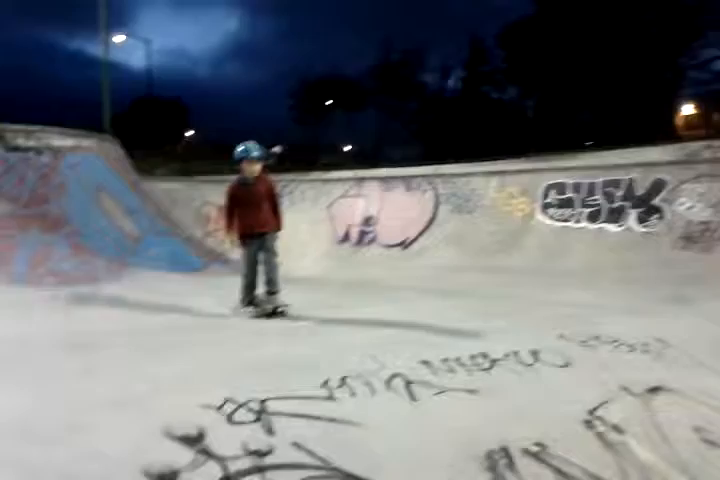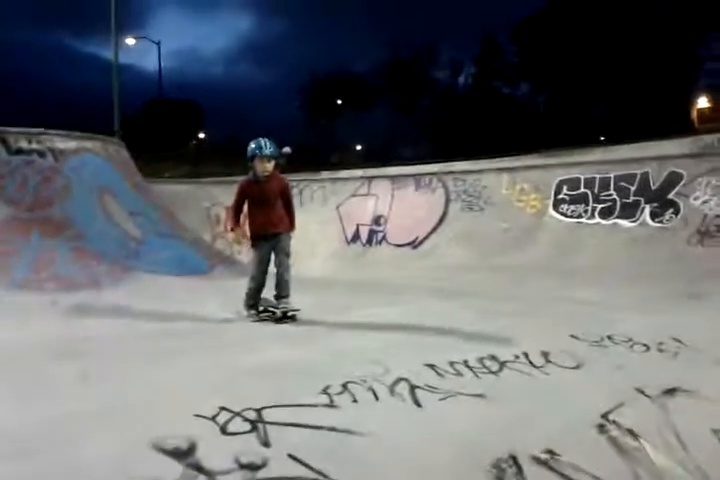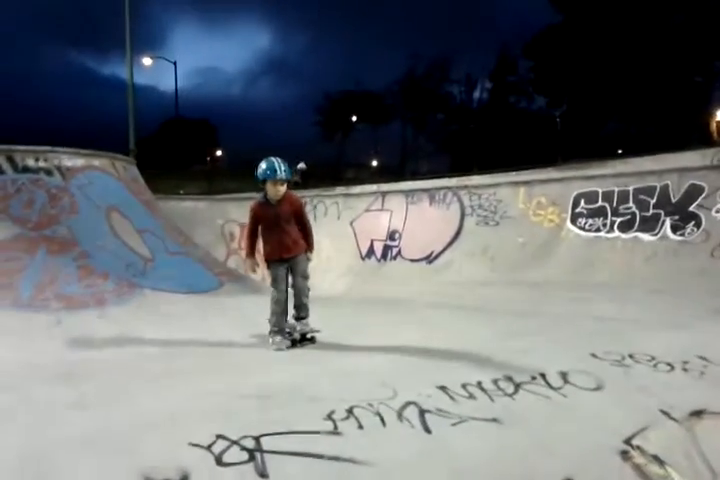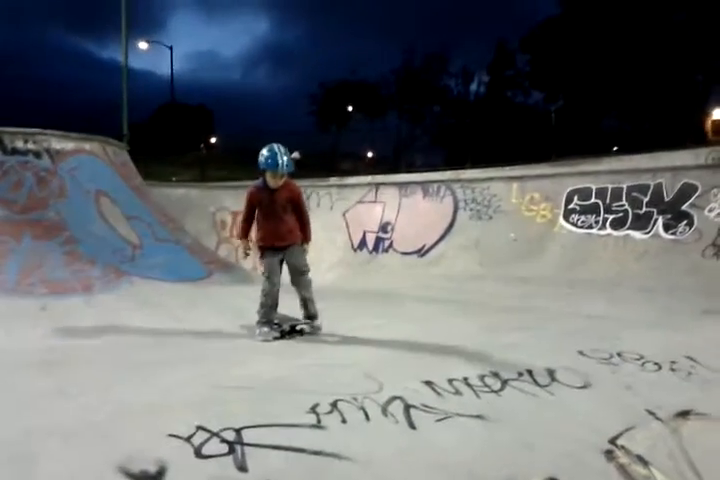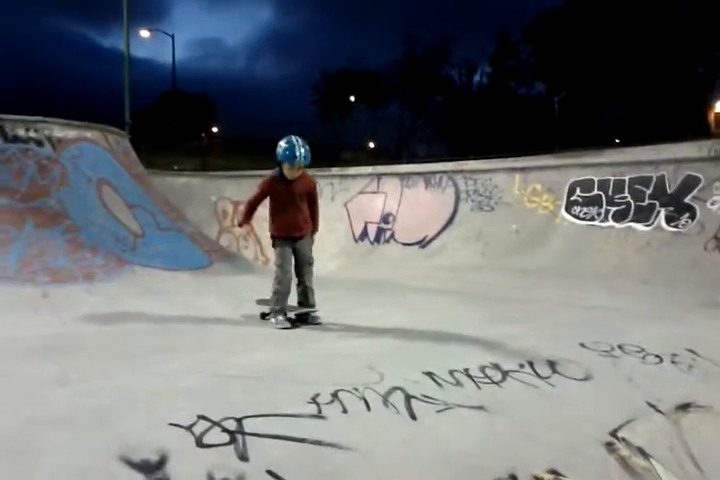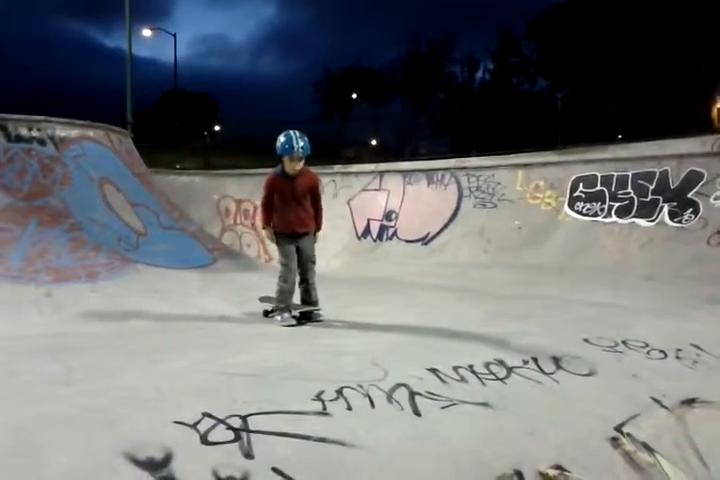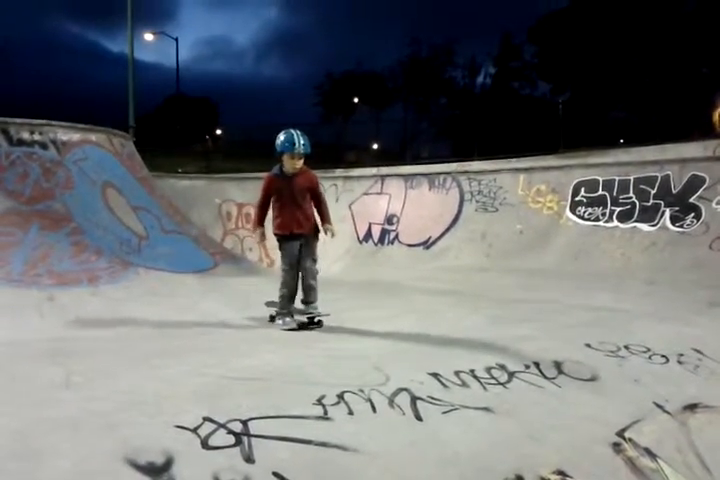
dt=0.5s
person 1, frame 1
left shoulder: (267, 183)
right shoulder: (236, 187)
left elbow: (275, 205)
right elbow: (230, 209)
left wrist: (277, 227)
right wrist: (230, 230)
left hip: (267, 231)
right hip: (247, 233)
left knee: (270, 263)
right knee: (249, 268)
left ankle: (272, 295)
right ankle: (247, 301)
person 1, frame 2
left shoulder: (281, 182)
right shoulder: (246, 185)
left elbow: (289, 205)
right elbow: (237, 207)
left wrist: (291, 227)
right wrist: (236, 227)
left hip: (281, 231)
right hip: (260, 234)
left knee: (283, 266)
right knee: (258, 271)
left ankle: (283, 299)
right ankle: (251, 304)
person 1, frame 3
left shoulder: (294, 201)
right shoulder: (258, 208)
left elbow: (305, 225)
right elbow: (252, 232)
left wrist: (309, 248)
right wrist: (250, 256)
left hip: (297, 252)
right hip: (274, 257)
left knee: (301, 287)
right knee: (279, 293)
left ankle: (302, 319)
right ankle: (277, 332)
person 1, frame 4
left shoulder: (293, 190)
right shoulder: (255, 192)
left elbow: (302, 215)
right elbow: (247, 216)
left wrist: (306, 240)
right wrist: (244, 239)
left hip: (293, 242)
right hip: (268, 245)
left knee: (301, 279)
right knee: (270, 284)
left ankle: (311, 316)
right ankle: (265, 323)
person 1, frame 5
left shoulder: (309, 182)
right shoulder: (270, 182)
left elbow: (313, 206)
right elbow: (253, 202)
left wrist: (313, 230)
right wrist: (244, 222)
left hip: (303, 234)
right hip: (281, 235)
left knee: (305, 271)
right knee: (283, 272)
left ankle: (307, 309)
right ankle: (277, 312)
person 1, frame 6
left shoulder: (311, 178)
right shoulder: (273, 179)
left elbow: (317, 204)
right elbow: (266, 204)
left wrist: (317, 228)
right wrist: (267, 226)
left hip: (306, 232)
right hip: (284, 233)
left knee: (308, 270)
right knee: (288, 270)
left ankle: (309, 307)
right ankle: (282, 310)
person 1, frame 7
left shoulder: (310, 177)
right shoulder: (272, 179)
left elbow: (319, 200)
right elbow: (263, 203)
left wrist: (326, 222)
right wrist: (260, 226)
left hip: (309, 231)
right hip: (285, 233)
left knee: (309, 269)
right knee: (290, 274)
left ankle: (310, 303)
right ankle: (284, 314)
